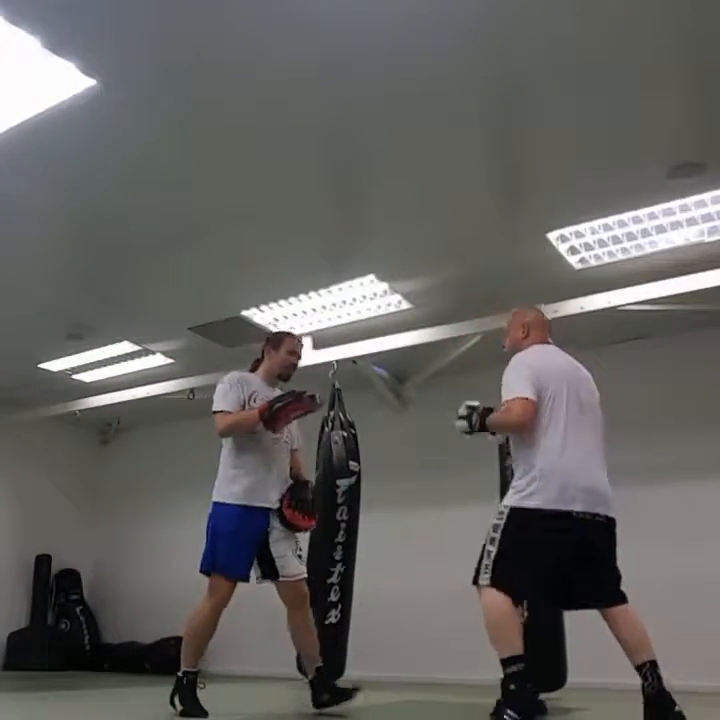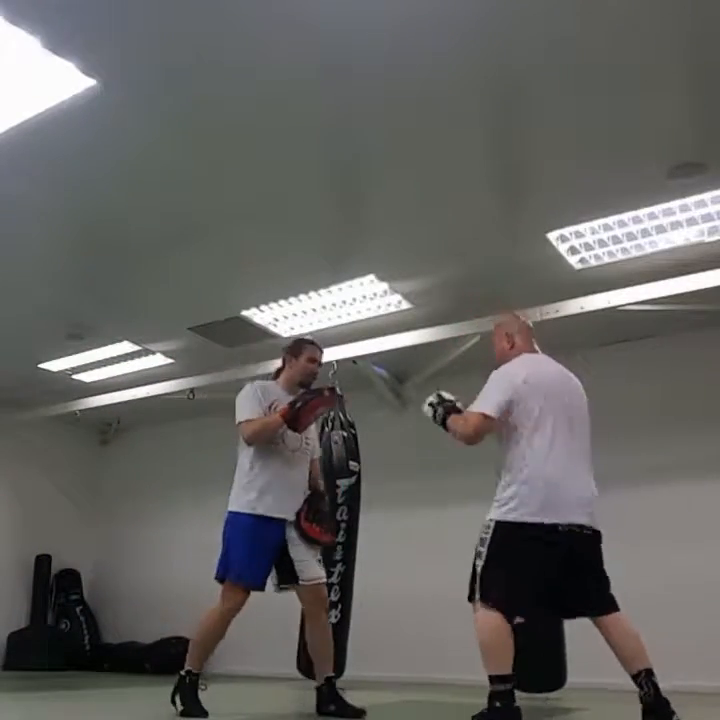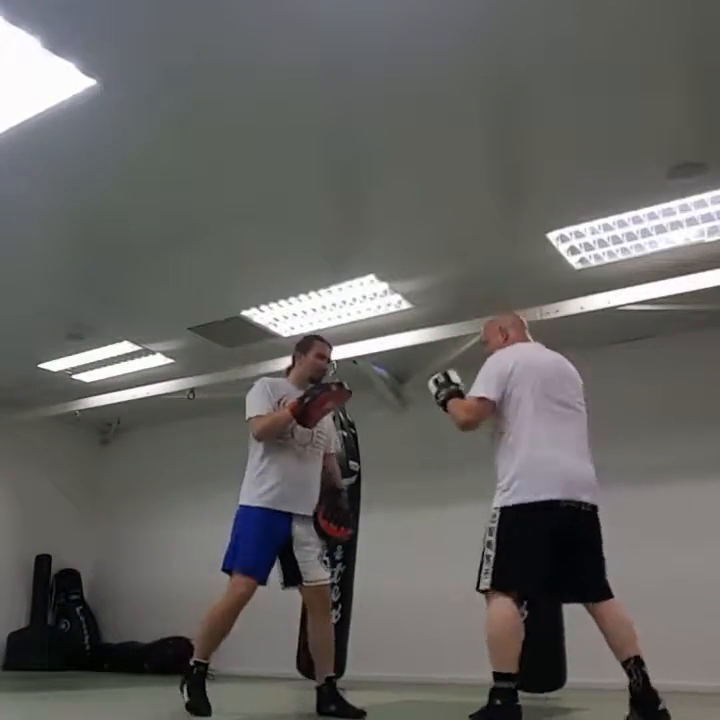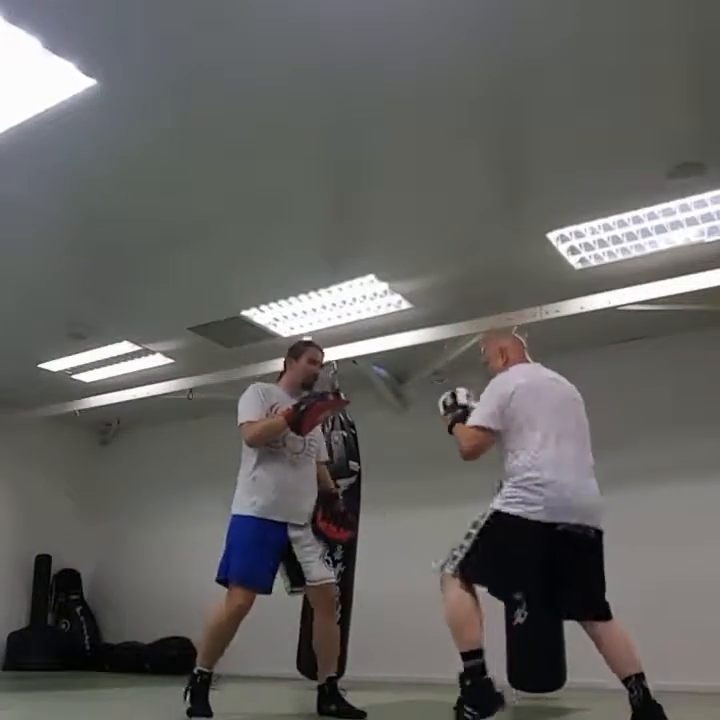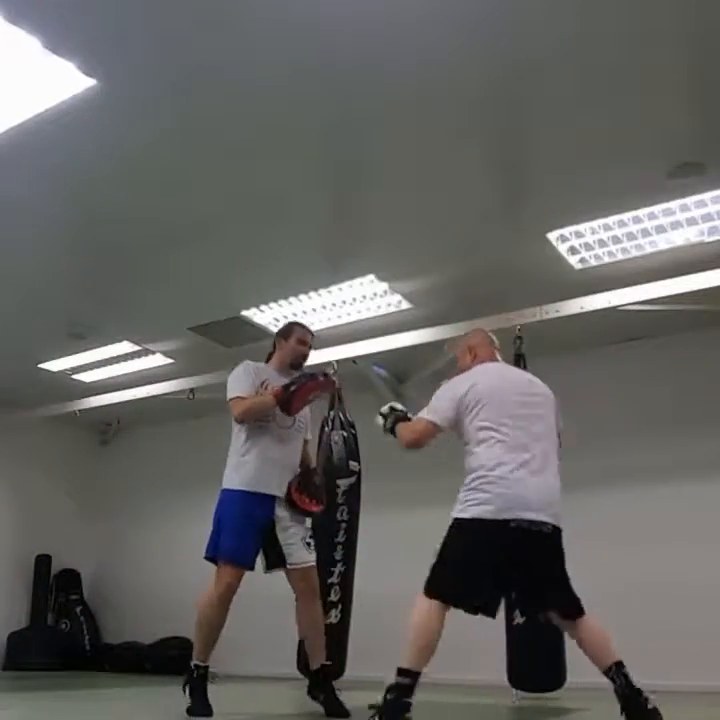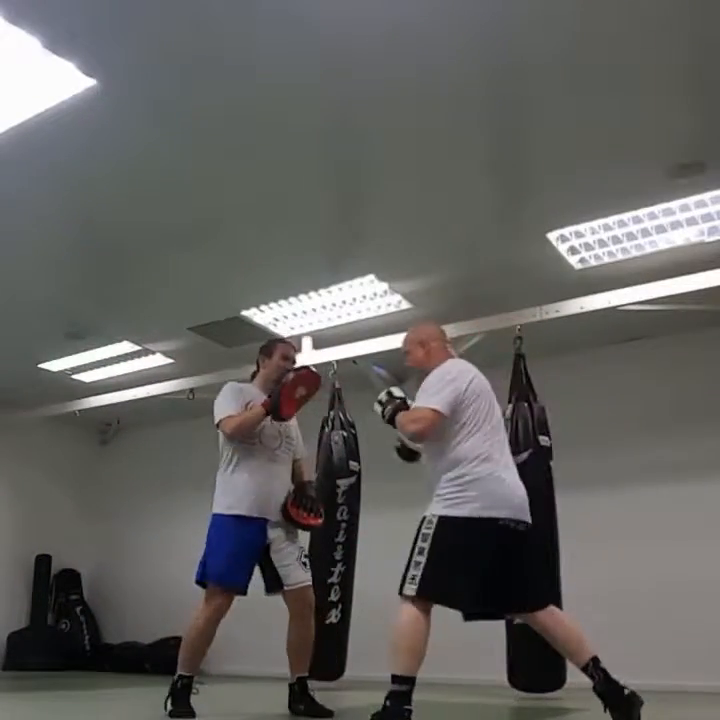
dt=0.2s
person 1, frame 1
left shoulder: (526, 361)
right shoulder: (578, 370)
left elbow: (516, 416)
left wrist: (483, 417)
right wrist: (495, 417)
left hip: (540, 497)
right hip: (594, 501)
left knee: (496, 586)
right knee: (611, 598)
person 1, frame 2
left shoulder: (511, 374)
right shoulder: (569, 379)
left elbow: (471, 431)
left wrist: (446, 412)
left hip: (525, 512)
right hip: (579, 513)
left knee: (490, 603)
right knee: (602, 608)
person 1, frame 3
left shoulder: (505, 360)
right shoulder: (565, 366)
left elbow: (468, 417)
left wrist: (448, 394)
left hip: (529, 494)
right hip: (580, 495)
left knee: (500, 593)
right knee: (599, 596)
person 1, frame 4
left shoulder: (505, 384)
right shoulder: (566, 387)
left elbow: (471, 447)
left wrist: (455, 417)
left hip: (528, 507)
right hip: (584, 514)
left knee: (456, 577)
right knee: (594, 615)
left ankle: (476, 685)
person 1, frame 5
left shoulder: (463, 385)
right shoulder: (539, 388)
left elbow: (413, 437)
left wrist: (394, 420)
left hip: (486, 511)
right hip: (541, 515)
left knee: (433, 600)
right knee: (567, 613)
person 1, frame 6
left shoulder: (448, 374)
right shoulder: (462, 377)
left elbow: (419, 427)
left wrist: (393, 410)
left hip: (465, 508)
right hip: (508, 510)
left knee: (416, 600)
right knee: (535, 607)
person 2, frame 1
right shoulder: (236, 382)
right elbow: (224, 426)
left wrist: (303, 486)
right wrist: (266, 411)
left hip: (276, 509)
right hip: (236, 504)
left knee: (298, 595)
right knee: (219, 594)
left ankle: (319, 683)
right ankle: (185, 683)
person 2, frame 2
left shoulder: (308, 409)
right shoulder: (257, 391)
right elbow: (250, 434)
right wrist: (290, 412)
left hip: (295, 518)
right hip: (253, 512)
left knee: (317, 600)
right knee: (231, 601)
right ankle: (187, 683)
person 2, frame 3
left shoulder: (322, 409)
right shoulder: (267, 387)
left elbow: (329, 461)
right elbow: (259, 429)
left wrist: (338, 493)
right wrist: (299, 406)
left hip: (305, 514)
right hip: (262, 507)
left knee: (320, 599)
right knee: (239, 591)
right ankle: (195, 673)
person 2, frame 4
left shoulder: (312, 415)
right shoulder: (260, 393)
right elbow: (252, 436)
left wrist: (331, 496)
right wrist: (292, 414)
left hip: (302, 520)
right hip: (256, 515)
left knee: (327, 599)
right knee: (237, 602)
right ankle: (199, 683)
person 2, frame 5
right shoulder: (249, 370)
right elbow: (241, 411)
right wrist: (283, 392)
left hip: (288, 497)
right hip: (245, 490)
left knee: (308, 584)
right knee: (227, 582)
left ankle: (320, 678)
right ankle: (197, 676)
person 2, frame 6
left shoulder: (288, 415)
right shoulder: (235, 391)
right elbow: (231, 429)
left wrist: (306, 492)
right wrist: (271, 403)
left hip: (280, 521)
right hip: (236, 515)
left knee: (304, 602)
right knee: (216, 604)
right ankle: (180, 689)
